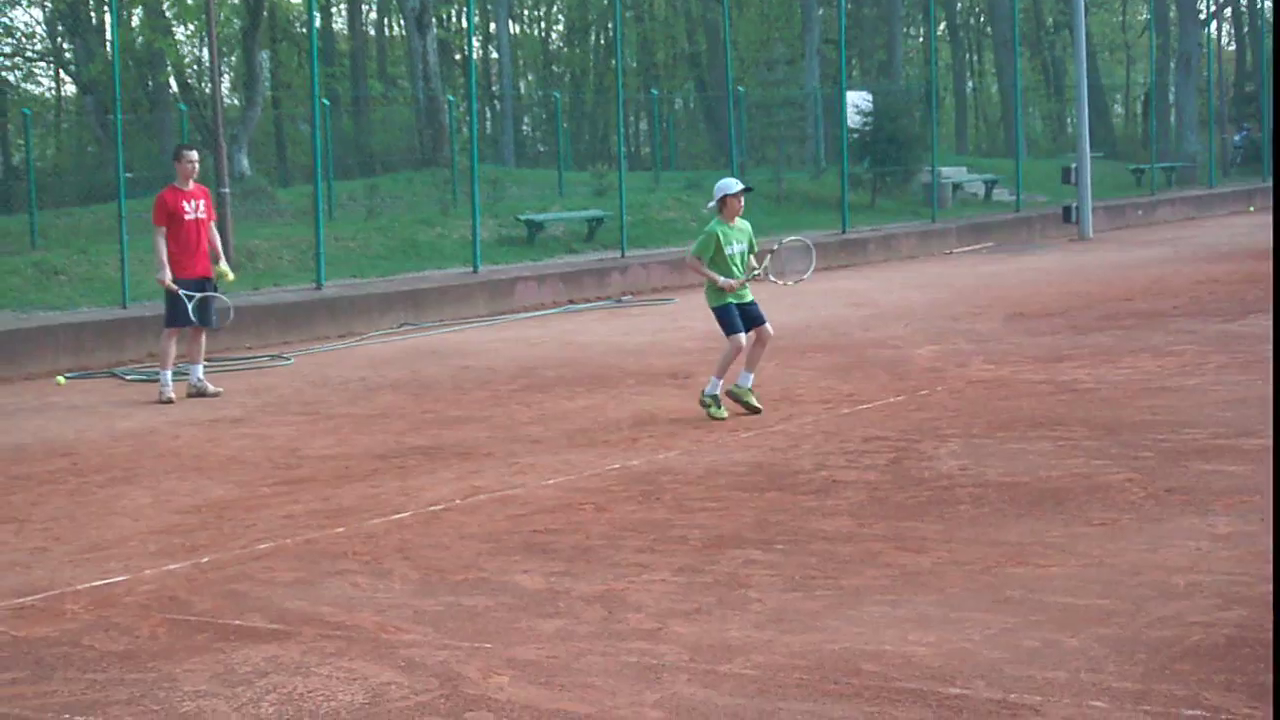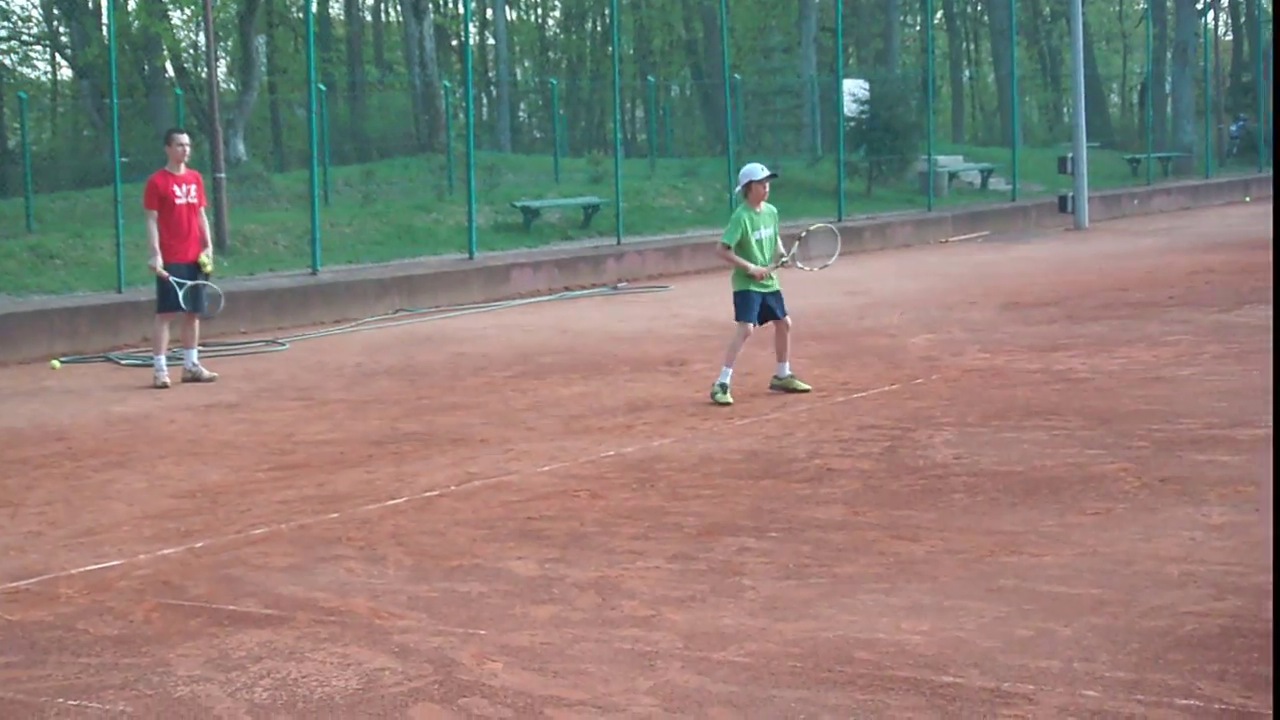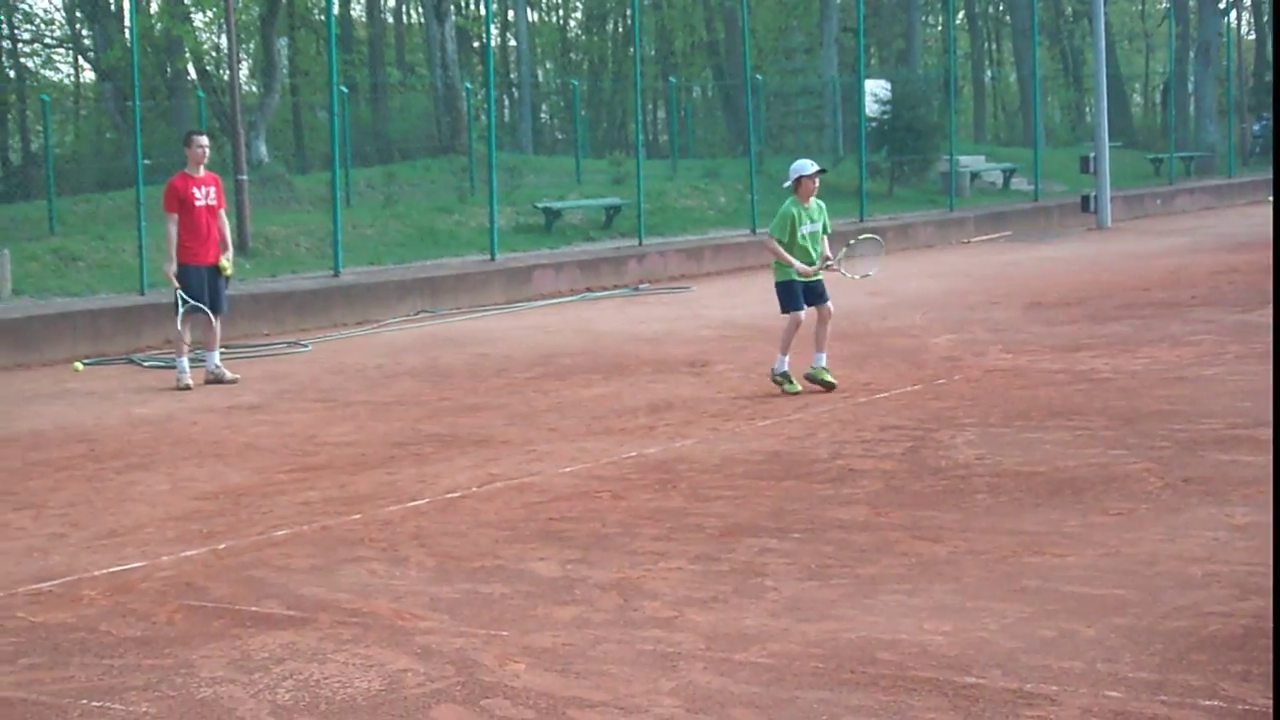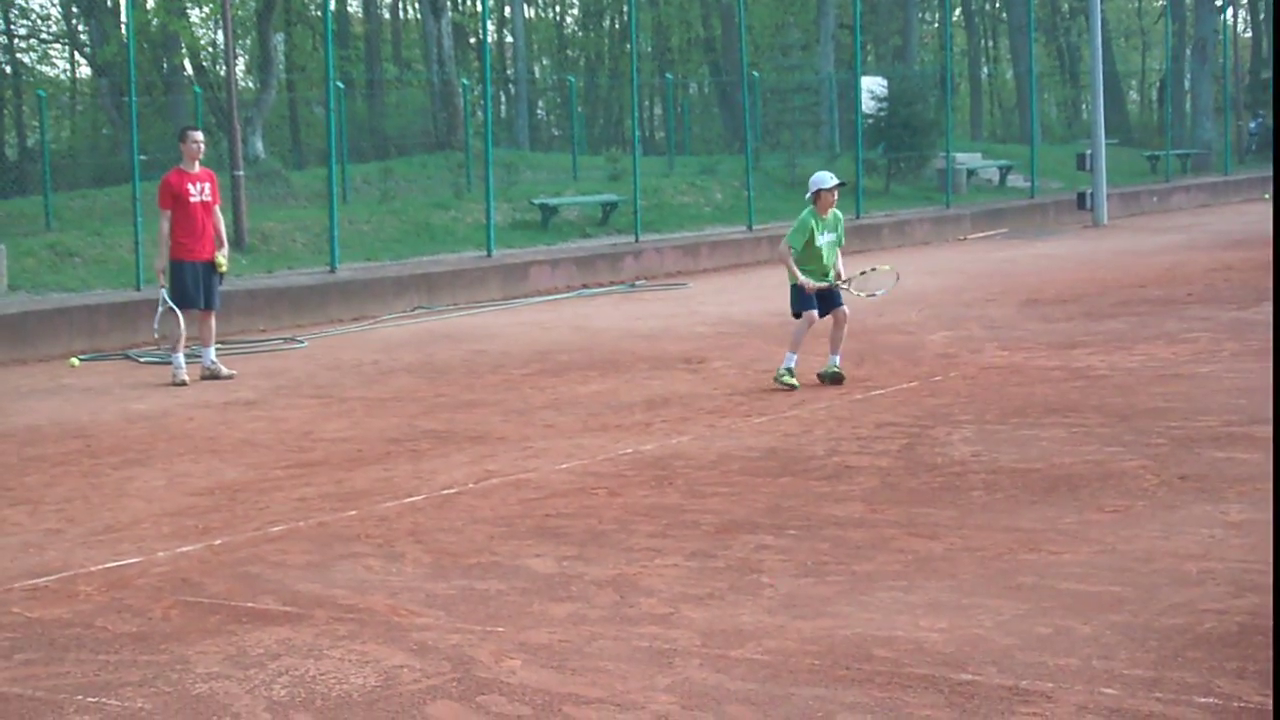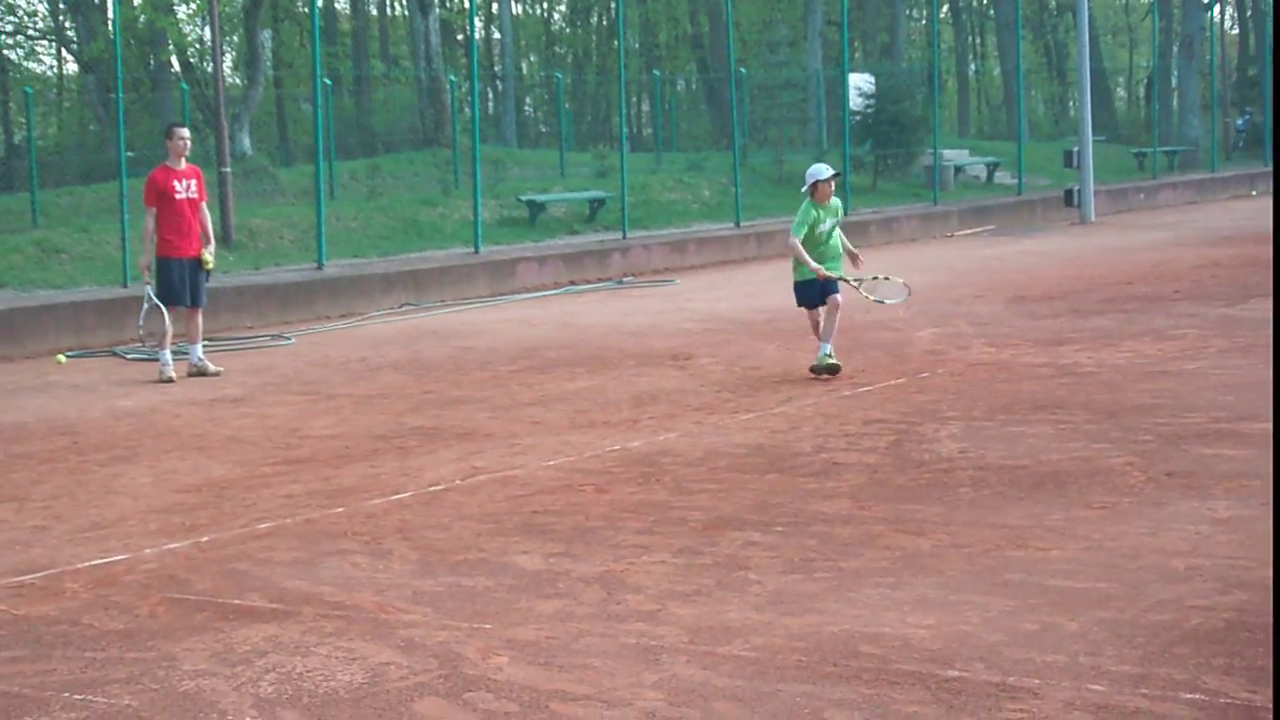
dt=0.2s
person 1, frame 1
left shoulder: (204, 193)
right shoulder: (165, 197)
right elbow: (160, 236)
left wrist: (221, 259)
right wrist: (164, 268)
left hip: (203, 272)
right hip: (178, 274)
left knee: (200, 326)
right knee: (173, 328)
left ankle: (196, 381)
right ankle: (165, 384)
person 1, frame 2
left shoulder: (195, 178)
right shoulder: (156, 182)
right elbow: (152, 220)
left wrist: (207, 246)
right wrist: (155, 254)
left hip: (195, 257)
right hip: (170, 260)
left knee: (193, 311)
right knee: (164, 313)
left ankle: (191, 366)
right ankle: (160, 369)
person 1, frame 3
left shoulder: (214, 180)
right shoulder: (176, 184)
right elbow: (172, 224)
left wrist: (228, 248)
right wrist: (172, 259)
left hip: (214, 260)
right hip: (189, 262)
left knee: (214, 314)
right knee: (185, 315)
left ankle: (213, 368)
right ankle: (182, 371)
person 1, frame 4
left shoulder: (209, 176)
right shoulder: (171, 180)
right elbow: (165, 220)
left wrist: (223, 244)
right wrist: (161, 256)
left hip: (209, 255)
right hip: (183, 257)
left knee: (209, 309)
right knee: (181, 311)
left ankle: (209, 363)
right ankle: (178, 367)
person 1, frame 5
left shoulder: (196, 173)
right shoulder: (157, 177)
right elbow: (150, 217)
left wrist: (210, 241)
right wrist: (147, 253)
left hip: (196, 252)
right hip: (169, 254)
left knee: (196, 306)
right knee: (167, 308)
left ankle: (196, 360)
right ankle: (165, 363)
person 2, frame 1
left shoulder: (745, 227)
right shoulder: (714, 231)
right elbow: (691, 260)
left wrist: (755, 269)
right wrist: (719, 280)
left hip: (742, 294)
right hip: (721, 296)
left knee: (765, 332)
right knee: (738, 342)
left ankle: (741, 387)
right ankle: (711, 393)
person 2, frame 2
left shoulder: (771, 211)
right shoulder: (741, 217)
right elbow: (722, 249)
left wrist: (781, 254)
right wrist: (750, 268)
left hip: (769, 282)
right hip: (747, 283)
left knee: (784, 325)
right knee: (745, 329)
left ankle: (782, 376)
right ankle: (722, 384)
person 2, frame 3
left shoulder: (820, 207)
right shoulder: (789, 210)
right elbow: (771, 243)
left wrist: (826, 253)
right wrist: (796, 264)
left hip: (811, 272)
right hip: (788, 273)
left knee: (826, 311)
right knee: (797, 317)
left ankle: (819, 367)
right ankle: (780, 370)
person 2, frame 4
left shoulder: (837, 217)
right shoulder: (806, 220)
right elbow: (783, 250)
left wrist: (839, 268)
right wrist: (800, 278)
left hip: (825, 279)
right hip: (804, 279)
left knee: (841, 314)
right knee: (810, 317)
left ankle: (832, 366)
right ankle: (786, 368)
person 2, frame 5
left shoulder: (836, 204)
right shoulder: (808, 211)
right elbow: (793, 242)
left wrist: (849, 248)
right wrist: (812, 265)
left hip: (830, 266)
right hip: (807, 271)
left knee: (835, 302)
right knee: (816, 314)
left ankle: (824, 356)
right ankle: (822, 354)
